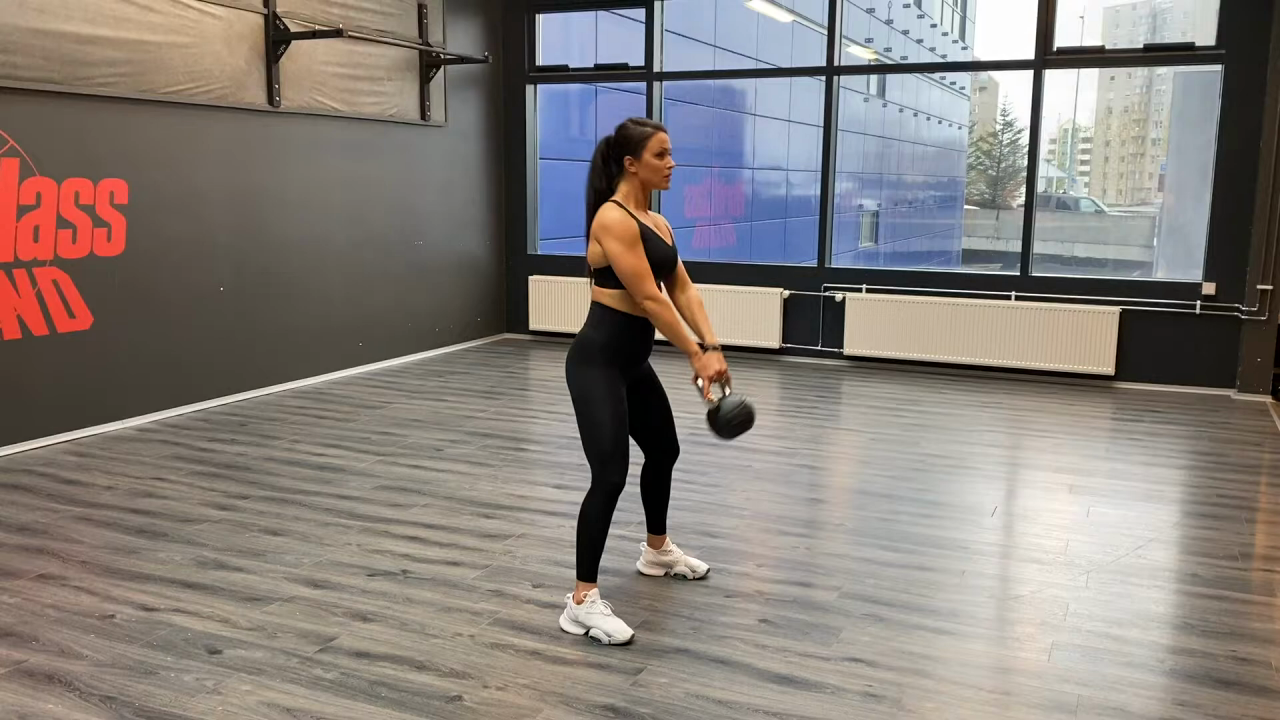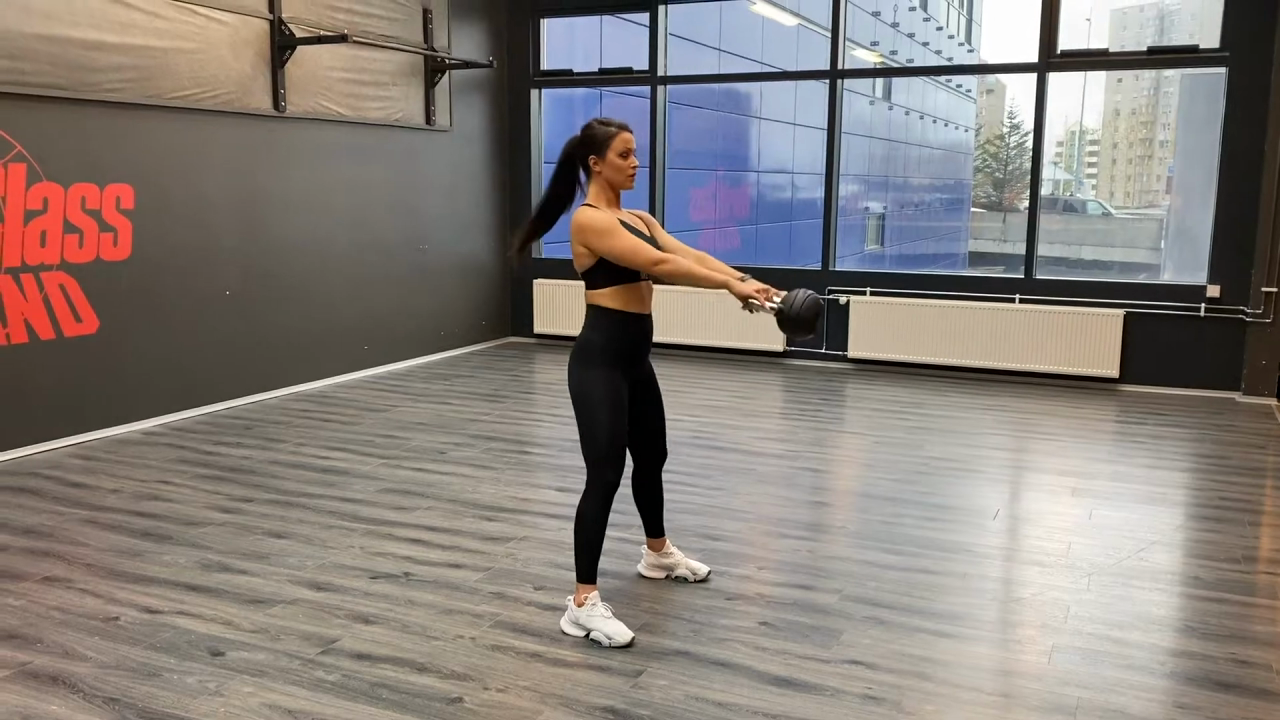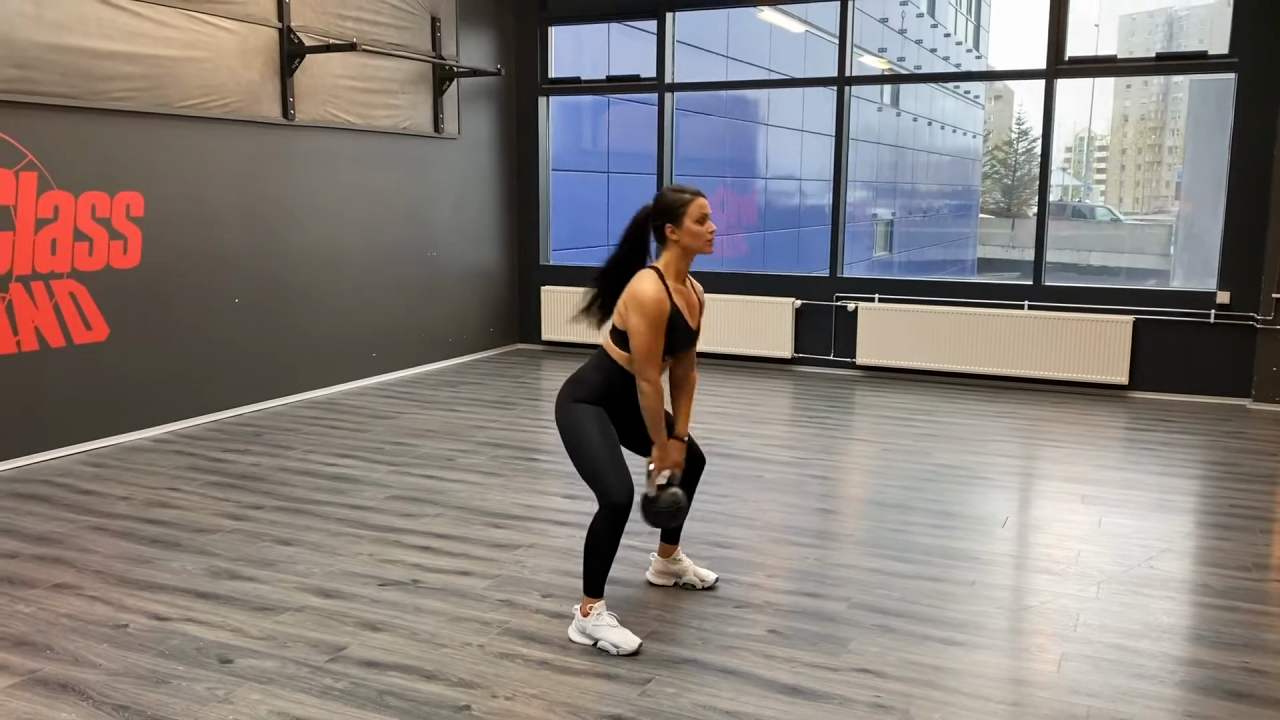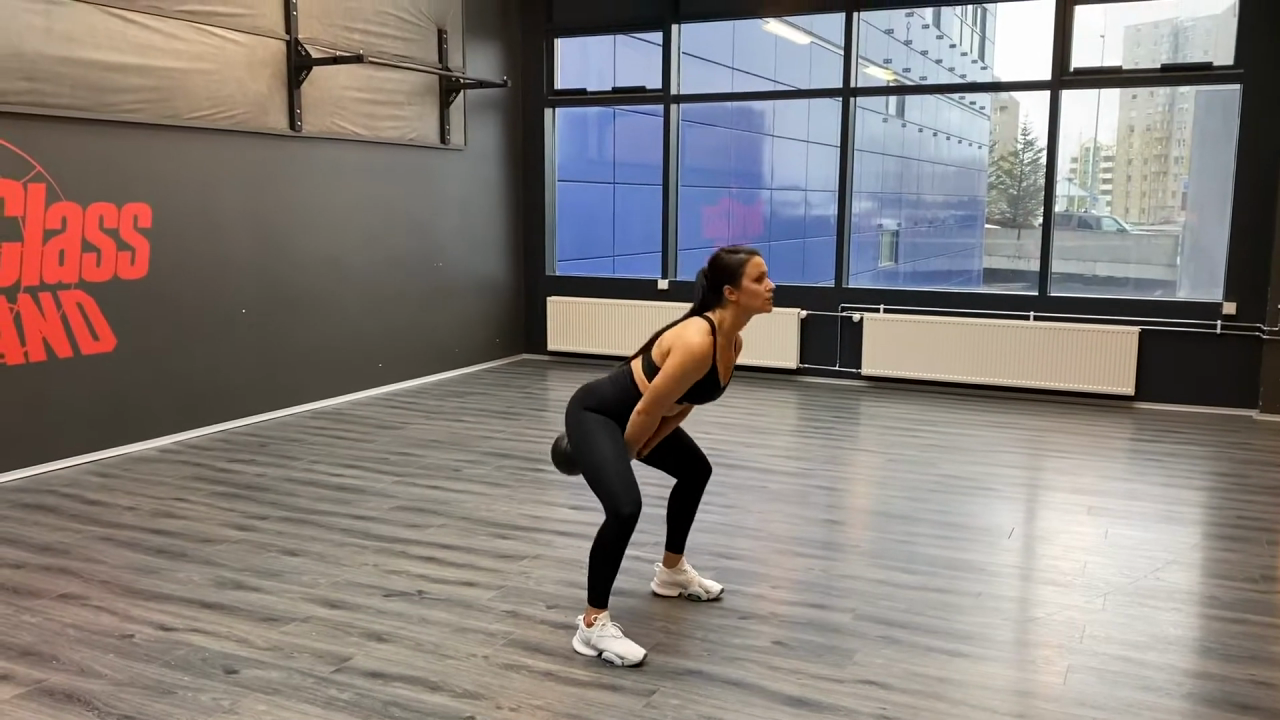
dt=0.4s
person 1, frame 1
left shoulder: (657, 222)
right shoulder: (612, 218)
left elbow: (682, 289)
right elbow: (649, 297)
left wrist: (710, 349)
right wrist: (697, 356)
left hip: (634, 359)
right hip: (597, 360)
left knee: (663, 451)
right knee: (610, 475)
left ankle: (657, 550)
right ankle: (582, 601)
person 1, frame 2
left shoulder: (639, 217)
right shoulder: (589, 219)
left elbow: (687, 256)
right elbow: (656, 263)
left wrist: (743, 282)
right wrist: (736, 288)
left hip: (635, 358)
right hip: (599, 360)
left knee: (652, 457)
right knee: (605, 475)
left ankle: (658, 553)
right ankle: (582, 604)
person 1, frame 3
left shoulder: (693, 293)
right shoulder: (648, 291)
left elbow: (684, 371)
right elbow: (648, 379)
left wrist: (678, 438)
right wrist: (660, 445)
left hip: (623, 398)
right hip: (586, 402)
left knee: (688, 459)
right knee: (618, 494)
left ankle: (667, 561)
right ankle: (588, 612)
person 1, frame 4
left shoulder: (732, 341)
right shoulder: (699, 341)
left elbow: (683, 404)
right elbow: (647, 409)
left wrist: (637, 450)
right wrist: (624, 451)
left hip: (637, 414)
right hip: (598, 412)
left knee: (694, 471)
right knee: (624, 506)
left ankle: (672, 572)
right ankle: (594, 625)
